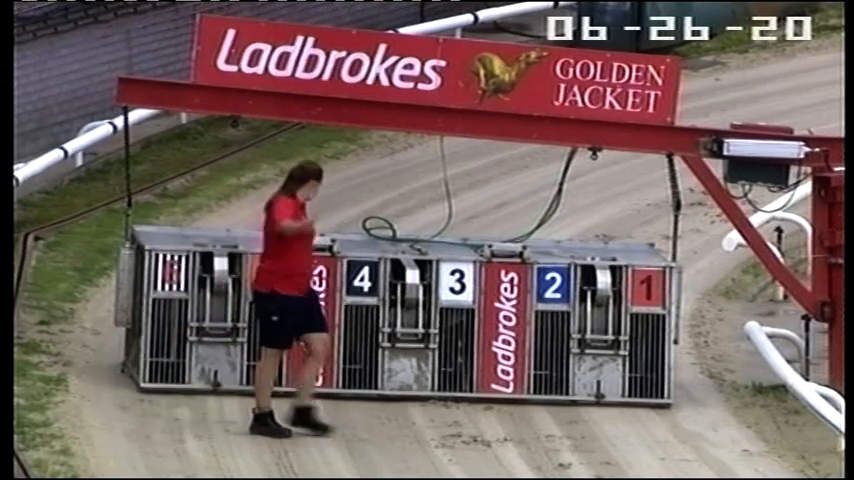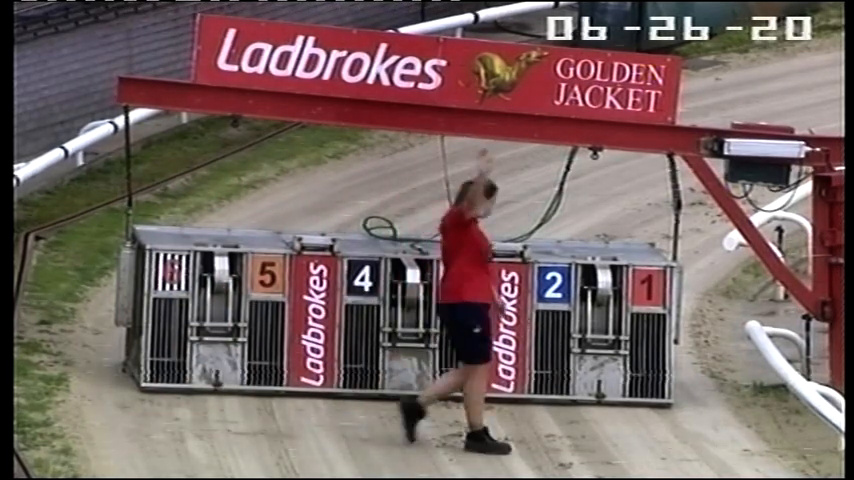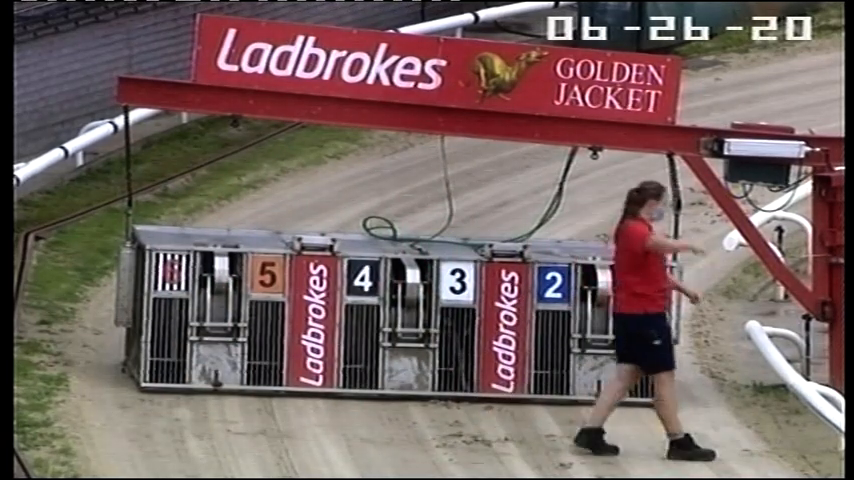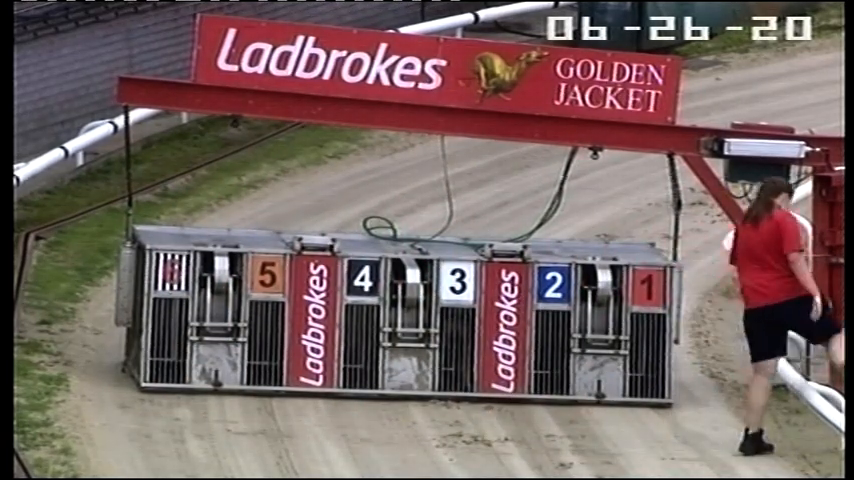
dt=1s
person 1, frame 1
left shoulder: (298, 207)
right shoulder: (283, 205)
right elbow: (285, 226)
right wrist: (301, 226)
left hip: (299, 291)
right hip: (275, 291)
left knee: (320, 346)
right knee: (273, 353)
left ankle: (303, 410)
right ankle: (262, 417)
person 1, frame 2
left shoulder: (470, 227)
right shoulder: (457, 220)
right elbow: (470, 201)
left wrist: (492, 295)
right wrist: (482, 176)
left hip: (471, 303)
right hip: (463, 304)
left knee: (469, 370)
right knee: (478, 369)
left ankle: (416, 405)
right ankle: (477, 435)
person 1, frame 3
left shoulder: (640, 230)
right shoulder: (634, 229)
left elbow: (656, 271)
right elbow: (657, 243)
left wrist: (684, 289)
right wrist: (685, 246)
left hip: (631, 314)
right hip: (644, 315)
left knee: (625, 376)
right knee: (664, 378)
left ankle: (590, 432)
right ankle: (679, 443)
person 1, frame 4
left shoulder: (743, 225)
right shoulder: (784, 220)
right elbow: (795, 259)
right wrist: (816, 293)
left hip: (756, 307)
right hip: (790, 298)
left knee: (762, 372)
right knee: (835, 334)
left ankle: (751, 437)
